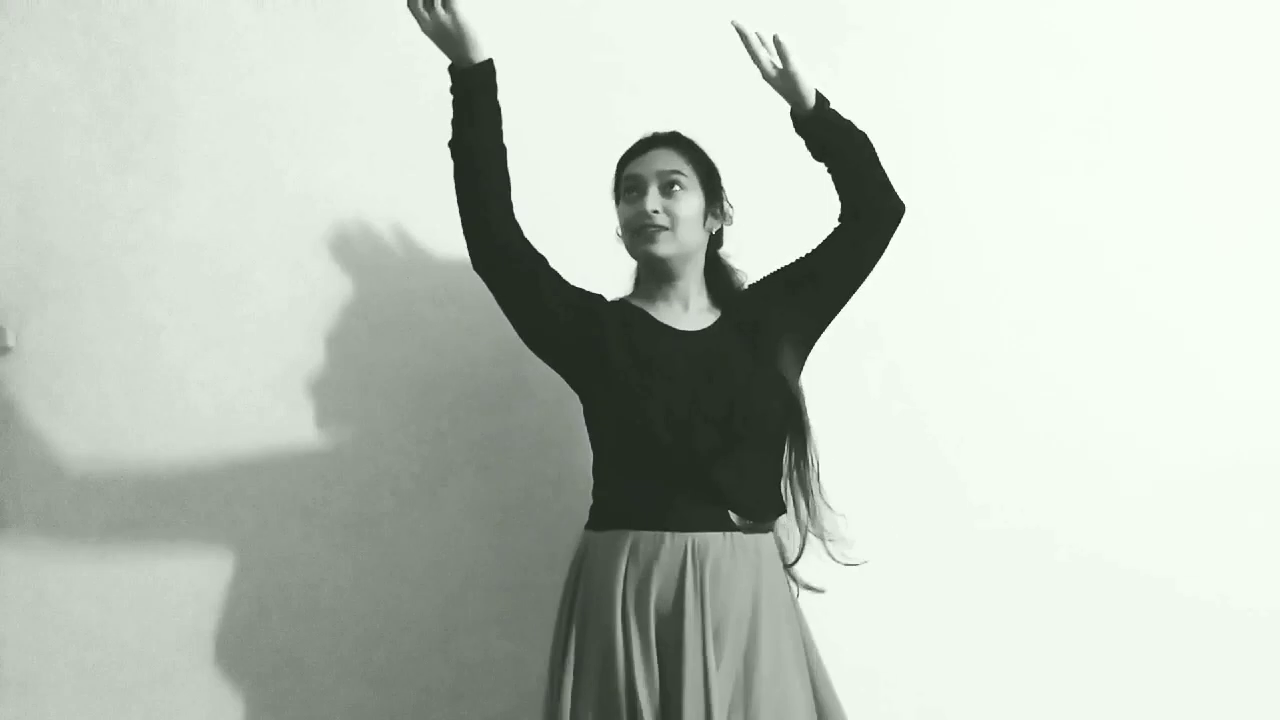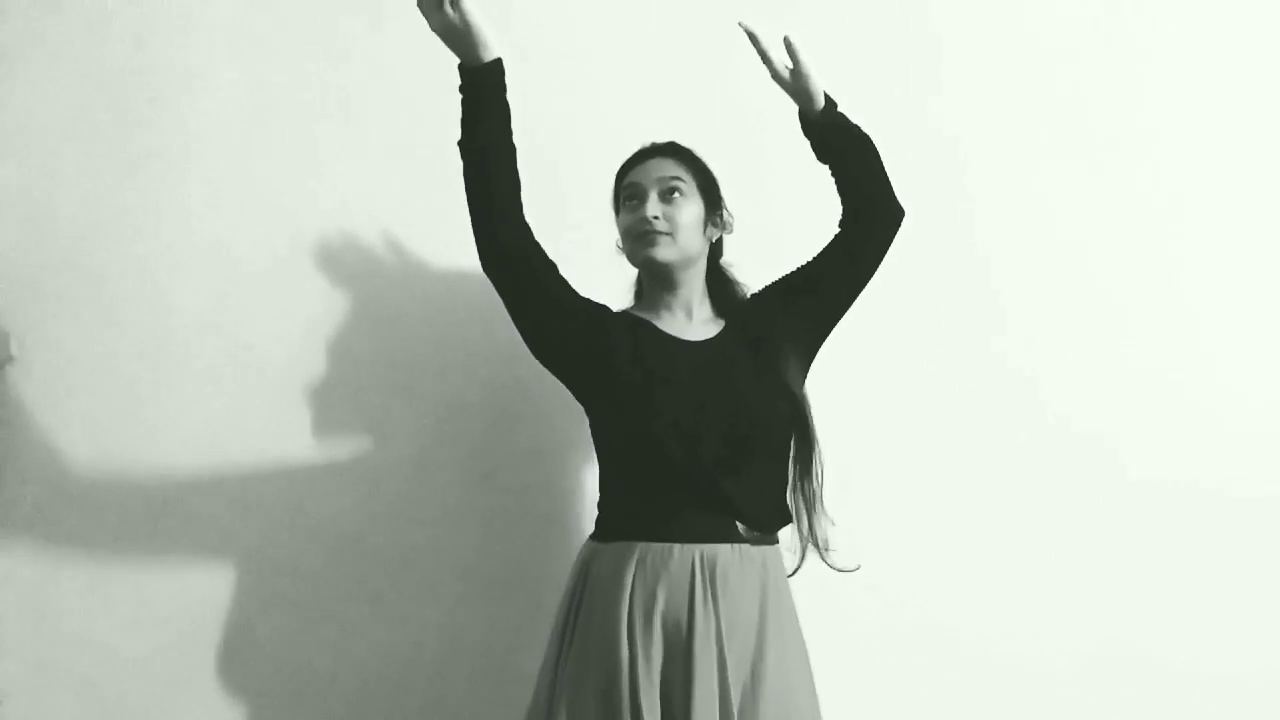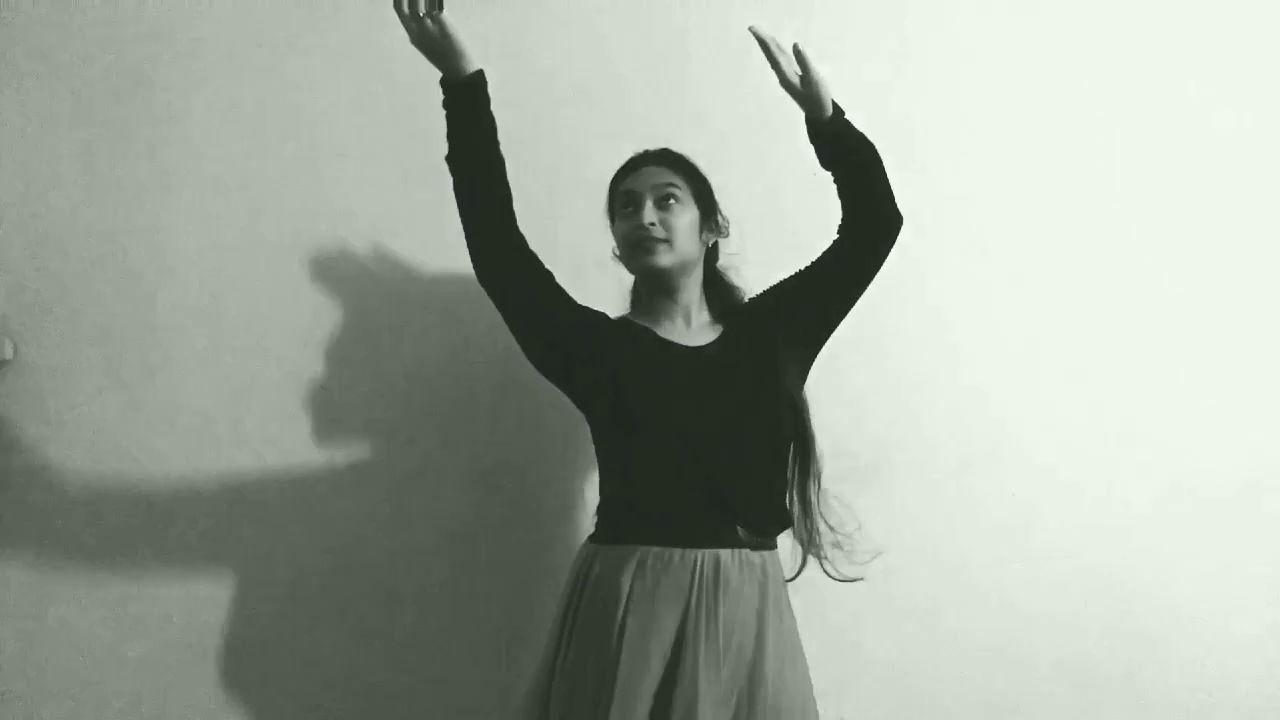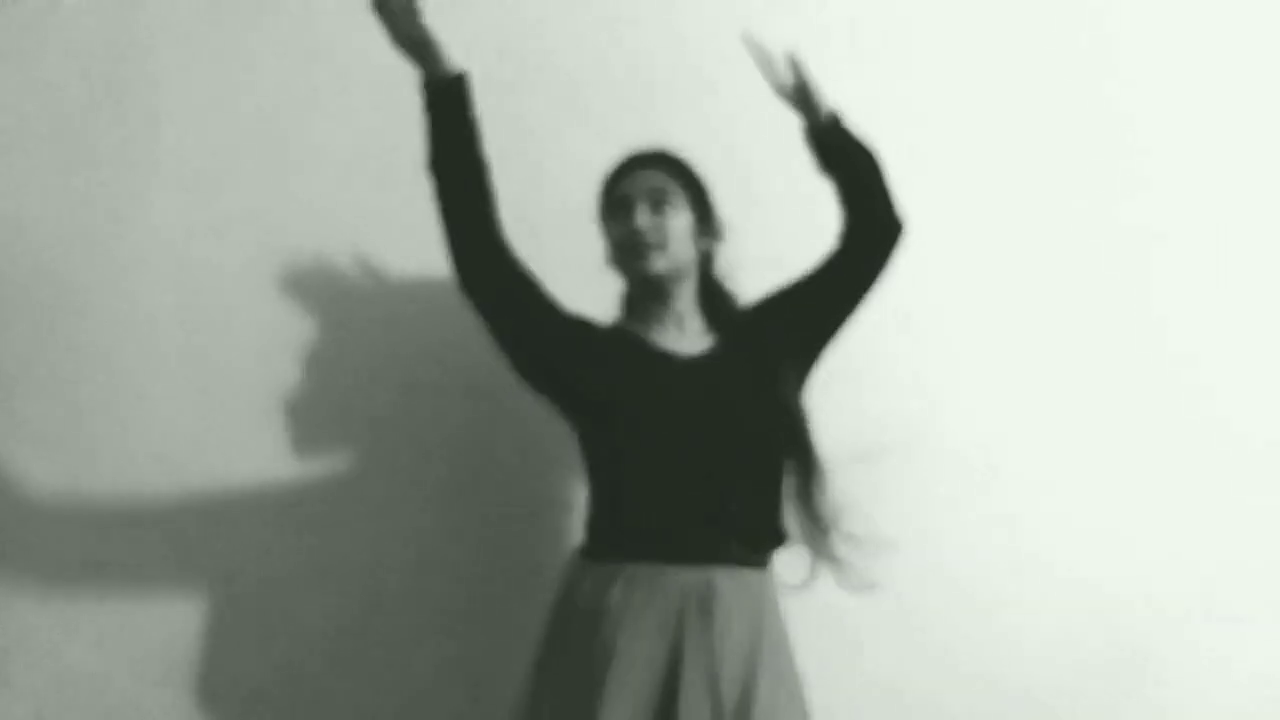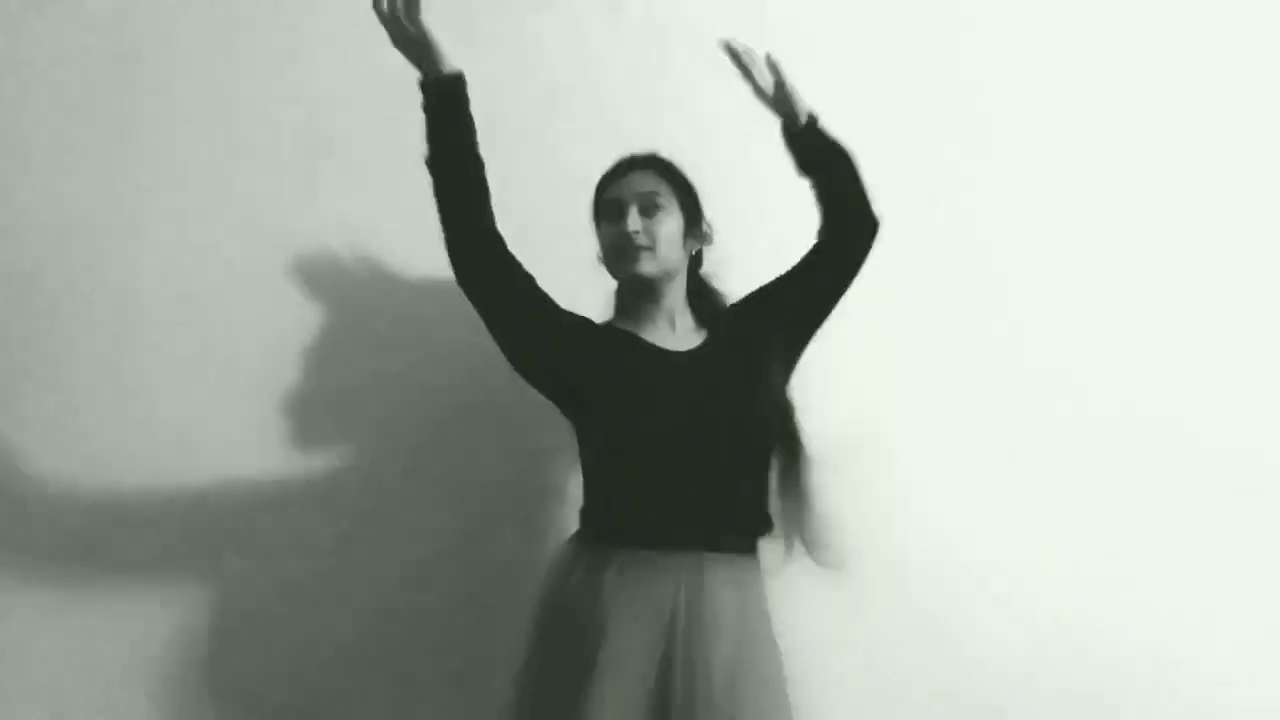
dt=0.5s
person 1, frame 1
left shoulder: (771, 318)
right shoulder: (595, 328)
left elbow: (876, 210)
right elbow: (493, 237)
left wrist: (805, 104)
right wrist: (472, 72)
left hip: (744, 593)
right hip: (628, 594)
person 1, frame 2
left shoulder: (773, 327)
right shoulder: (600, 340)
left elbow: (876, 216)
right elbow: (503, 238)
left wrist: (815, 109)
right wrist: (482, 72)
left hip: (747, 604)
right hip: (631, 600)
person 1, frame 3
left shoulder: (771, 331)
right shoulder: (598, 346)
left elbow: (874, 222)
right elbow: (498, 248)
left wrist: (822, 115)
right wrist: (463, 83)
left hip: (745, 606)
right hip: (629, 602)
person 1, frame 4
left shoulder: (768, 341)
right shoulder: (587, 354)
left elbow: (875, 230)
right elbow: (480, 253)
left wrist: (819, 119)
right wrist: (444, 84)
left hip: (737, 622)
right hip: (616, 617)
person 1, frame 5
left shoulder: (755, 337)
right shoulder: (580, 350)
left elbow: (852, 228)
right elbow: (476, 249)
left wrist: (796, 120)
right wrist: (442, 84)
left hip: (725, 614)
right hip: (605, 606)
